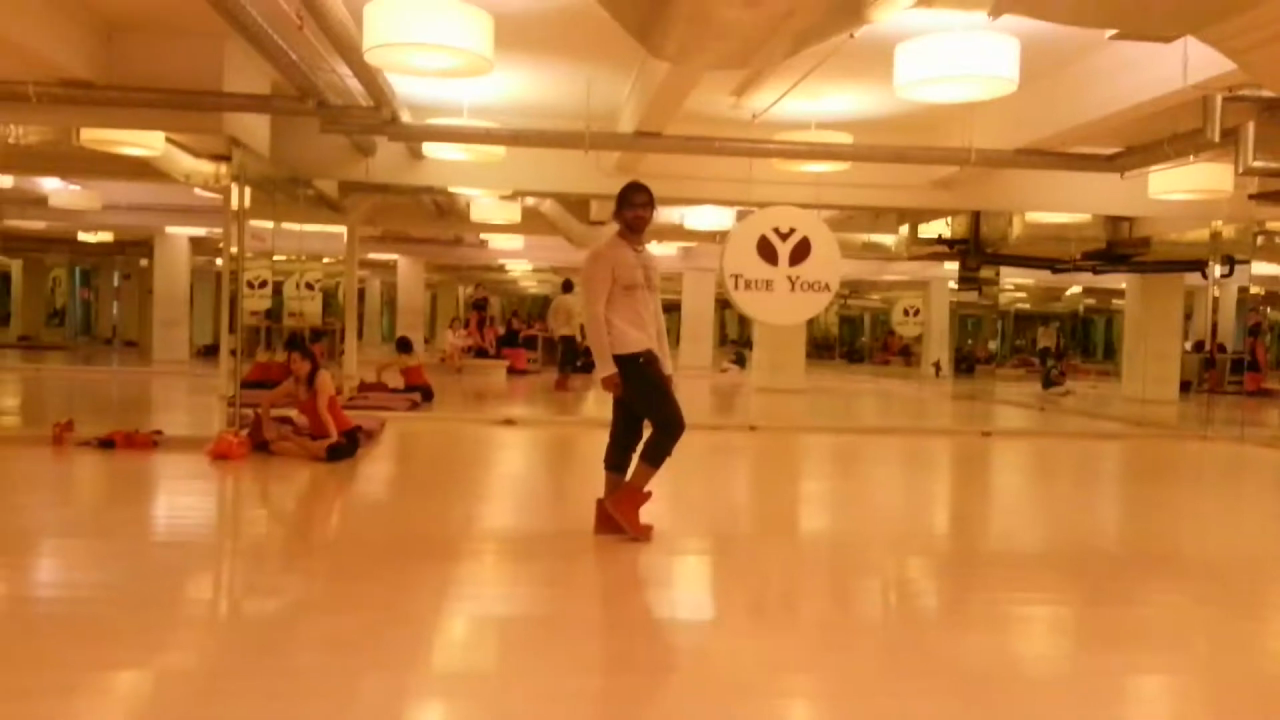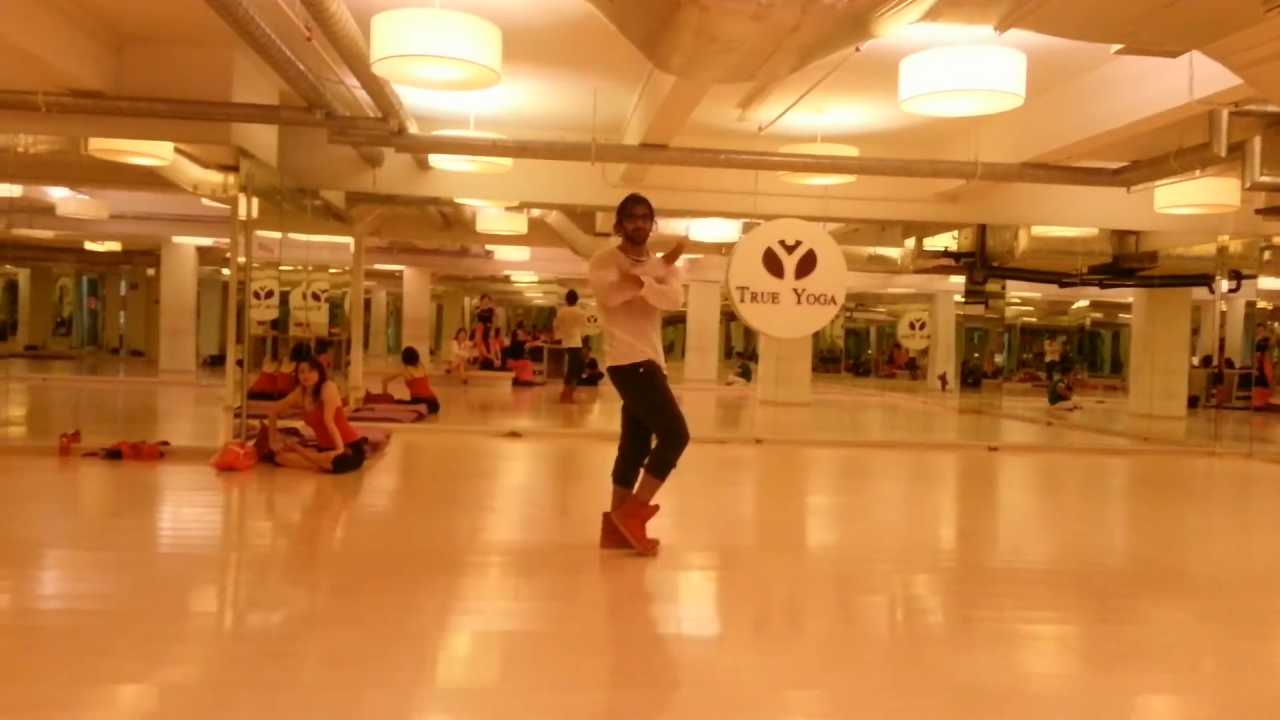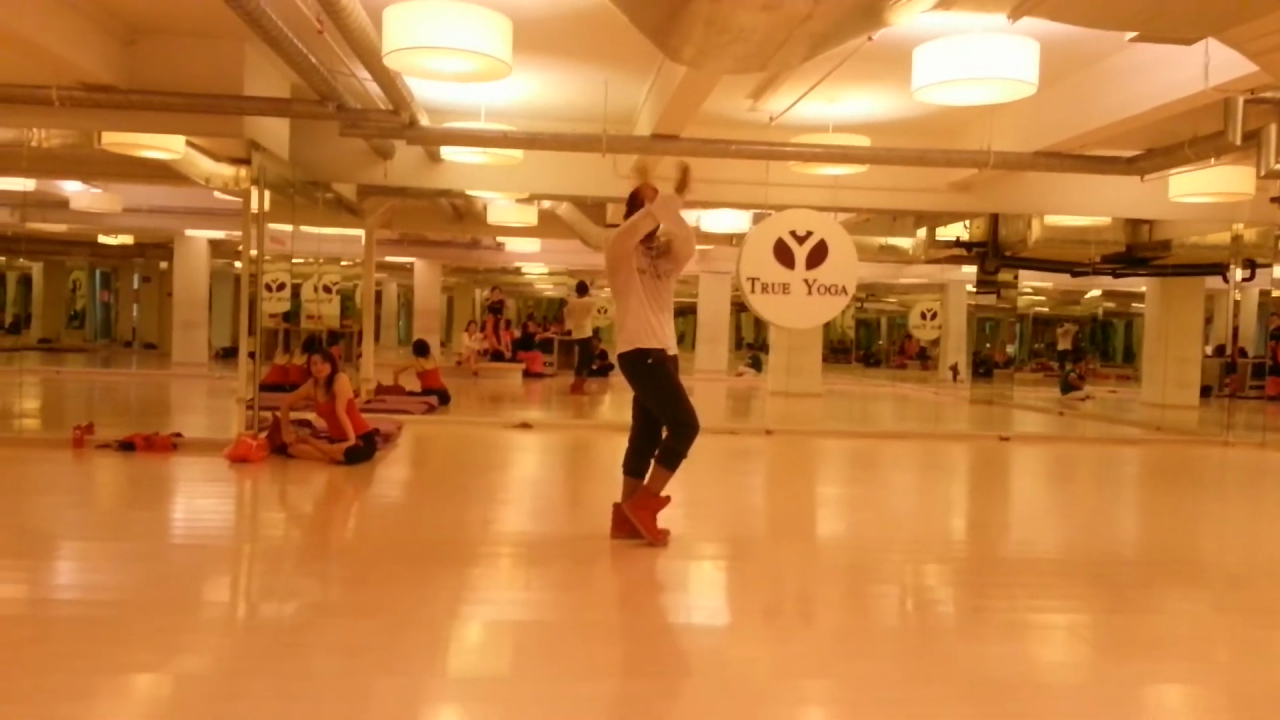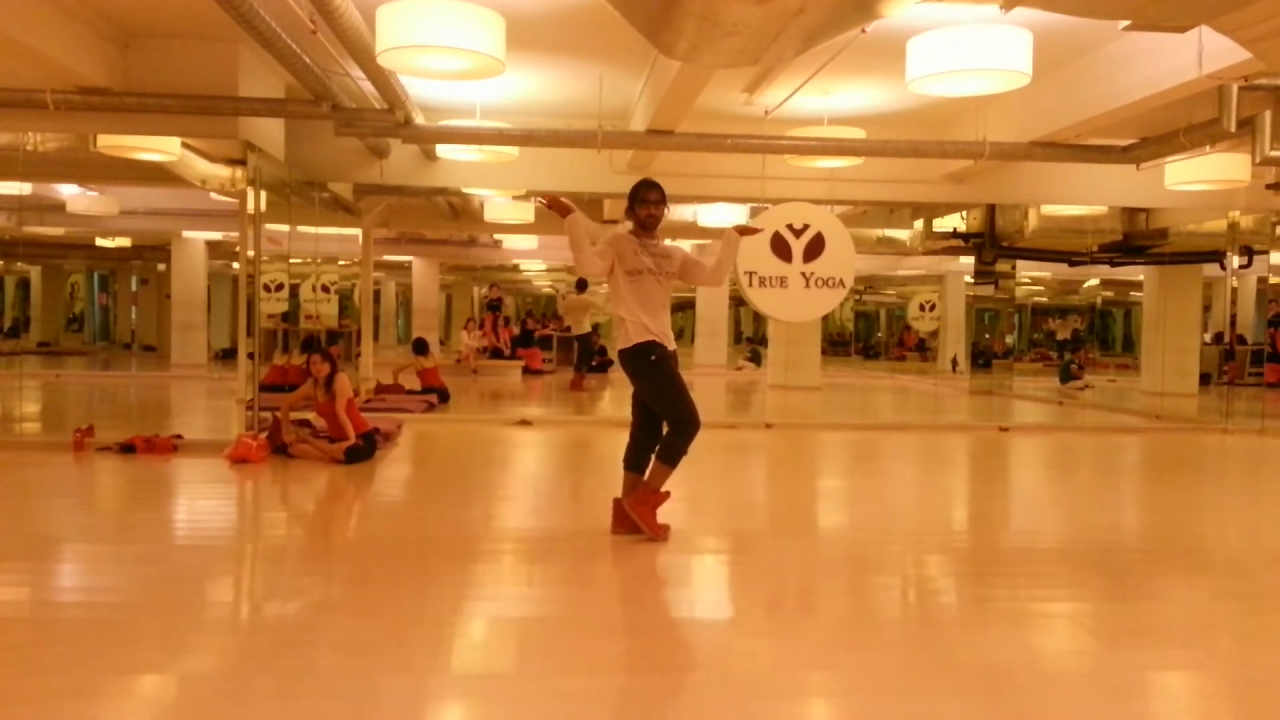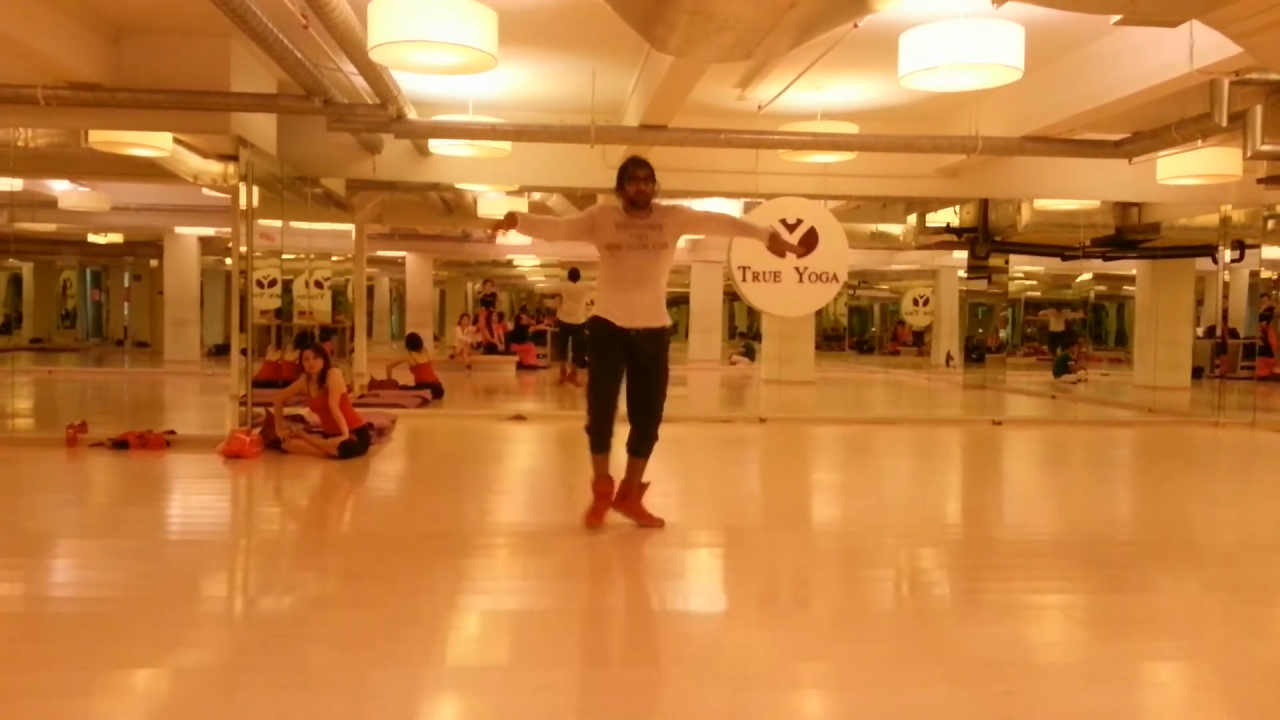
dt=1s
person 1, frame 1
left shoulder: (649, 260)
right shoulder: (604, 255)
right elbow: (594, 313)
left wrist: (665, 365)
right wrist: (605, 366)
left hip: (645, 355)
right hip: (625, 356)
left knee: (627, 433)
right knee: (670, 423)
left ankle: (611, 510)
right ankle: (627, 498)
person 1, frame 2
left shoulder: (664, 268)
right shoulder: (604, 261)
left elbow: (673, 300)
right elbow: (613, 294)
left wrist: (642, 281)
right wrist: (660, 265)
left hip: (651, 363)
right hip: (628, 363)
left knee: (636, 445)
right knee: (675, 433)
left ankle: (616, 525)
right ankle: (633, 511)
person 1, frame 3
left shoulder: (670, 254)
right shoulder: (618, 249)
left elbow: (687, 241)
right elbow: (627, 235)
left wrist: (668, 203)
right wrist: (654, 203)
left hip: (666, 354)
right hip: (638, 352)
left knee: (645, 435)
right knee: (683, 424)
left ankle: (628, 511)
right ankle: (643, 502)
person 1, frame 4
left shoulder: (674, 254)
right shoulder: (617, 243)
left elbow: (715, 277)
right elbow: (588, 267)
left wrist: (732, 237)
right wrist: (572, 218)
left hip: (663, 349)
right hip: (639, 348)
left knee: (647, 432)
right knee: (686, 421)
left ankle: (627, 511)
right ankle: (644, 498)
person 1, frame 5
left shoulder: (673, 217)
right shoulder: (602, 216)
left elbow: (720, 224)
right elbow: (556, 230)
left wrist: (764, 234)
right wrist: (520, 220)
left hip: (652, 329)
right hip: (607, 325)
left knee: (648, 417)
right knee: (601, 408)
left ankle: (629, 493)
right ankle: (603, 489)
